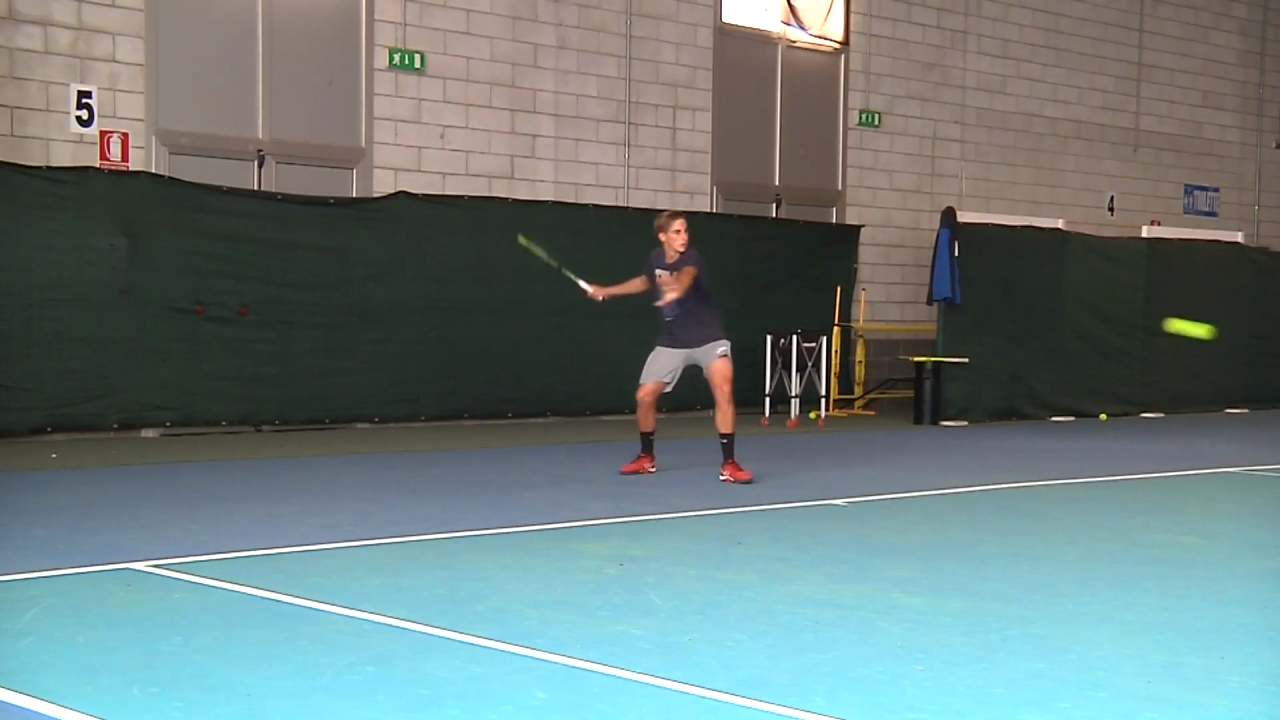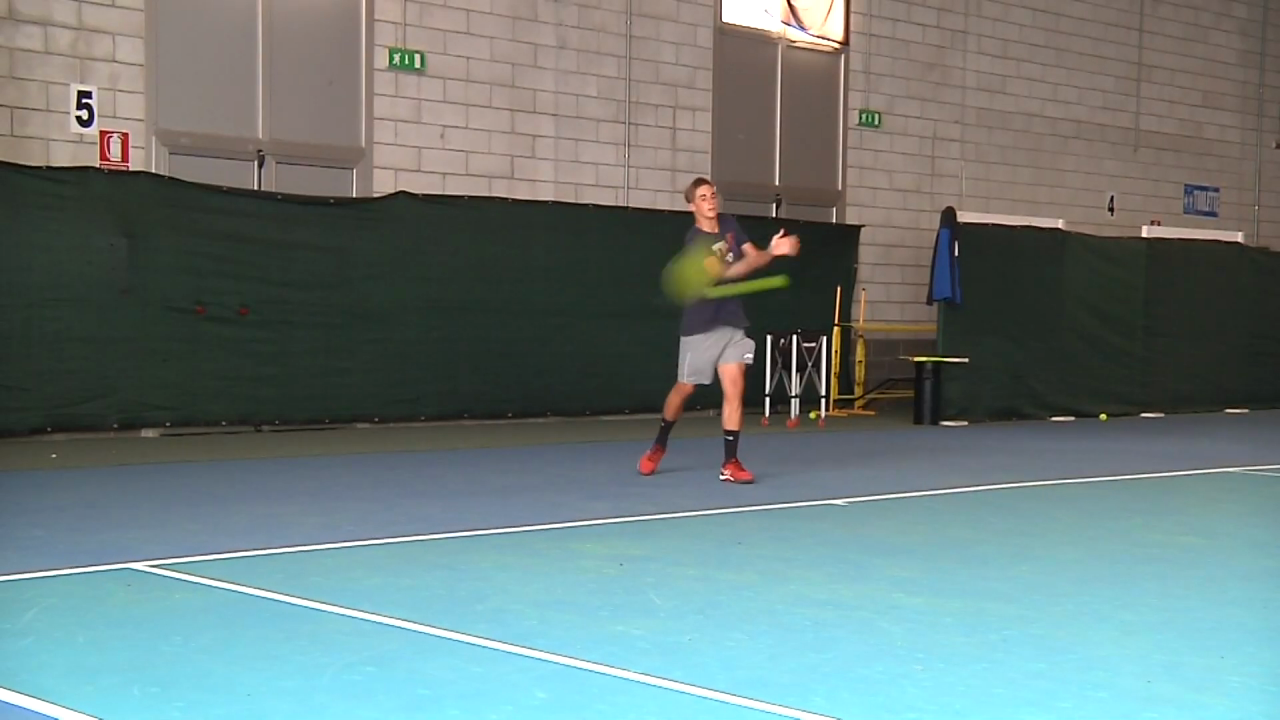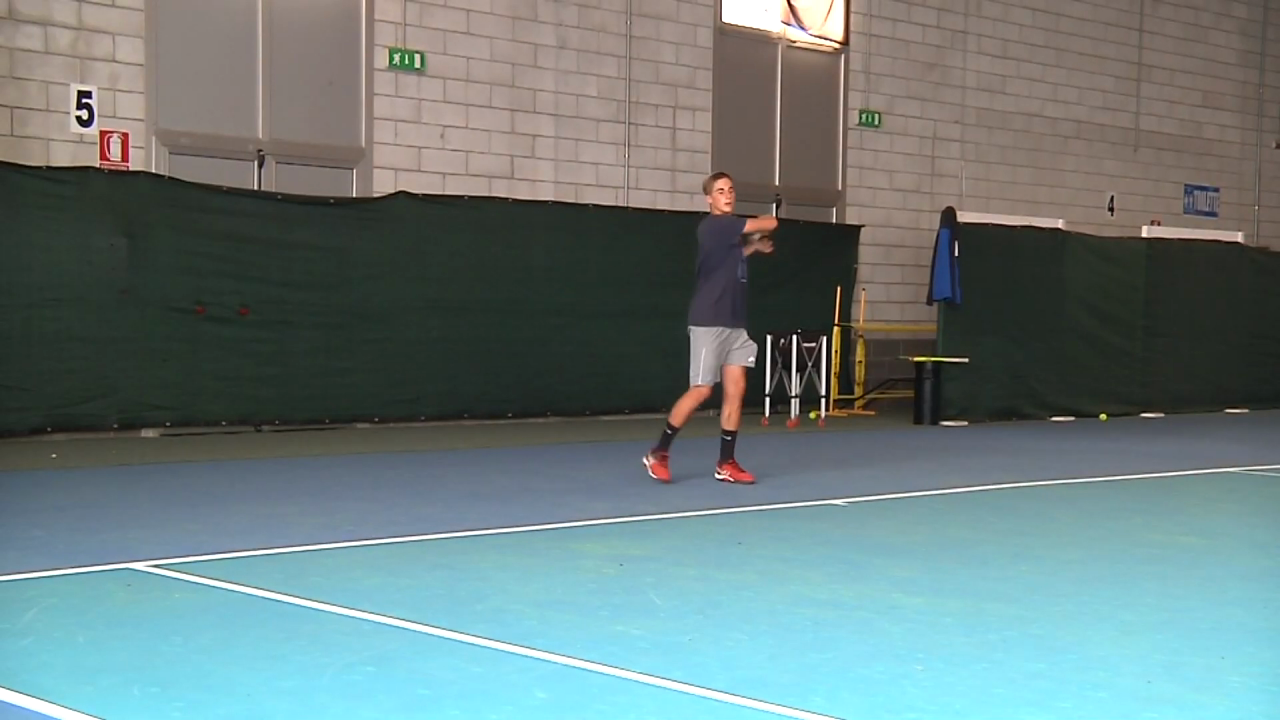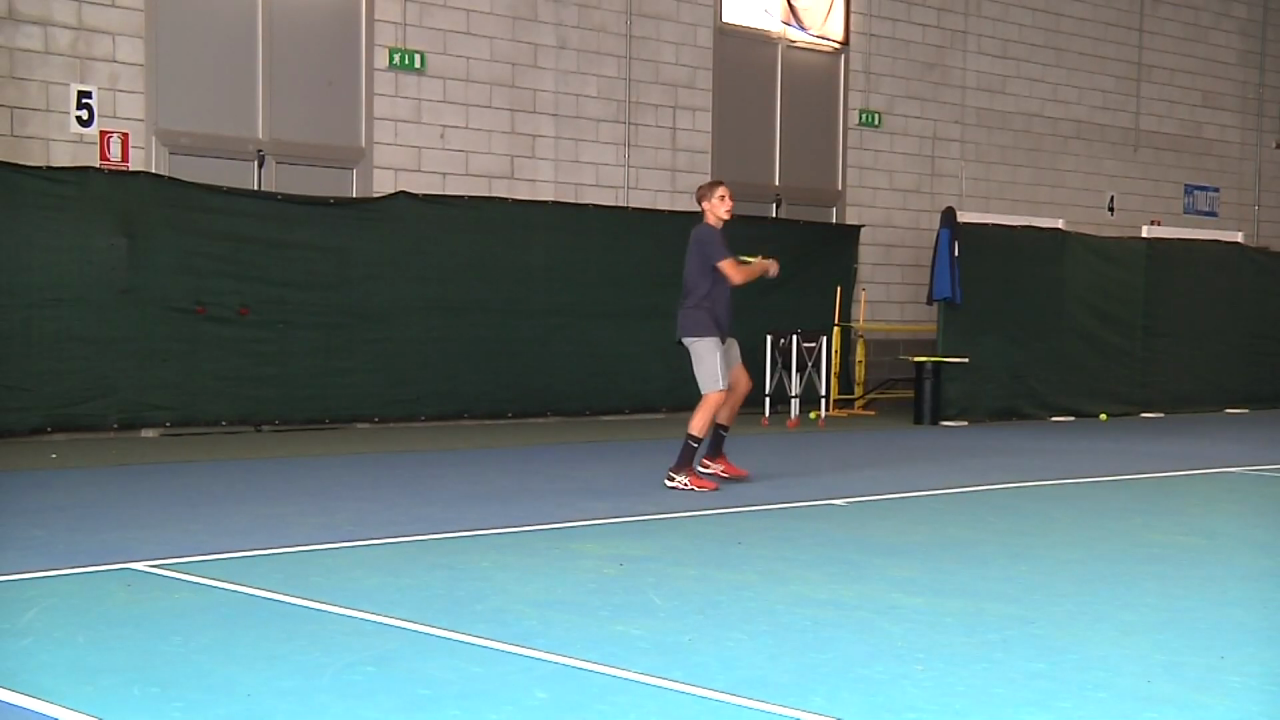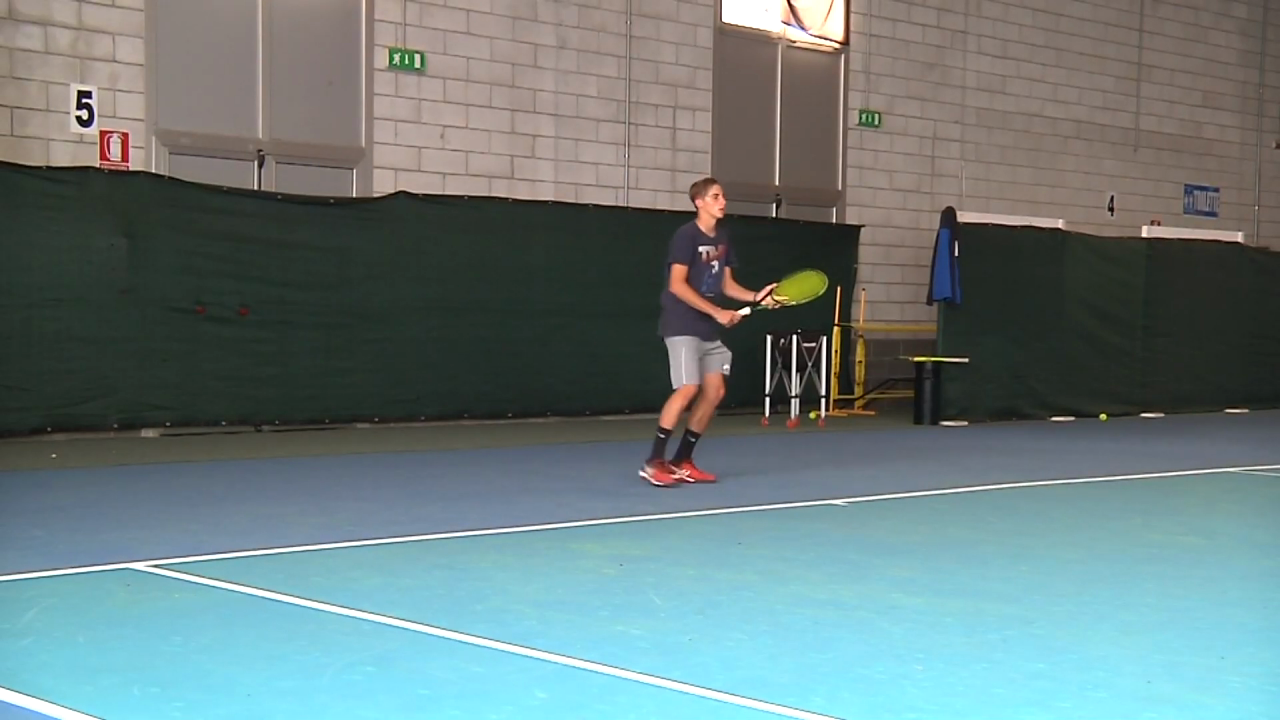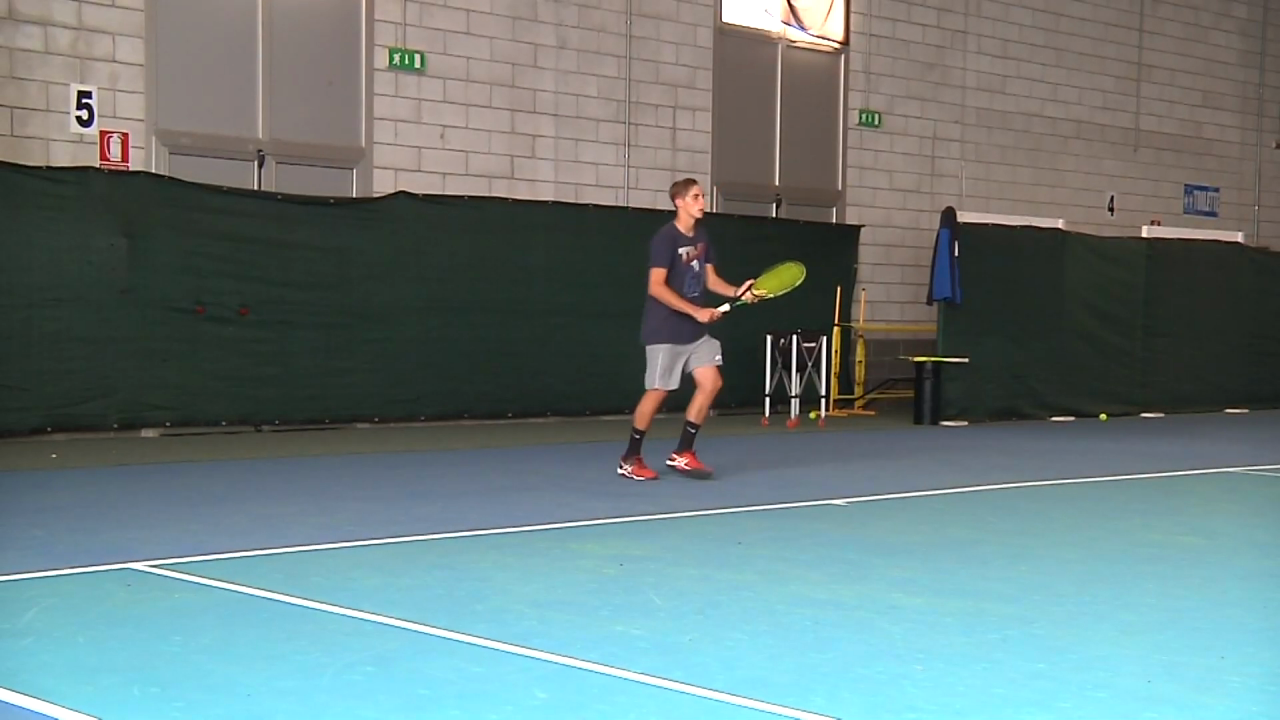
dt=0.3s
person 1, frame 1
left shoulder: (690, 257)
right shoulder: (655, 257)
left elbow: (686, 277)
right elbow: (644, 283)
left wrist: (675, 290)
right wrist: (606, 291)
left hip: (708, 338)
right hip: (671, 341)
left knee: (724, 390)
right knee: (645, 396)
left ankle: (729, 463)
right ankle: (647, 456)
person 1, frame 2
left shoulder: (730, 225)
right shoulder: (695, 239)
left elbow: (753, 258)
right elbow: (724, 273)
left wrist: (773, 251)
right wrist: (766, 254)
left hip: (732, 323)
right hip: (700, 326)
left knee: (733, 389)
right knee: (685, 388)
left ankle: (730, 463)
right ankle: (659, 446)
person 1, frame 3
left shoulder: (725, 227)
right shoulder: (718, 224)
right elbow: (769, 223)
left wrist: (753, 245)
right wrist: (757, 231)
left hip: (732, 322)
right hip: (708, 321)
left knee: (735, 389)
right knee: (701, 390)
left ankle: (725, 462)
right ankle: (658, 453)
person 1, frame 4
left shoulder: (711, 235)
right shoulder: (707, 234)
right elbow: (735, 276)
left wrist: (755, 266)
right wrist: (764, 267)
left hip: (714, 327)
right hip: (701, 327)
left knee: (742, 385)
right knee: (717, 394)
left ankle: (713, 457)
right ankle: (680, 470)
person 1, frame 5
left shoulder: (723, 238)
right shoulder: (685, 236)
left elbow: (727, 284)
right elbow: (676, 285)
left wrist: (756, 297)
right wrist: (717, 312)
left hip: (708, 328)
right hip: (681, 325)
left knee: (715, 391)
right knee: (688, 389)
left ankle: (682, 460)
right ankle: (654, 461)
person 1, frame 6
left shoulder: (702, 237)
right shoulder: (665, 238)
left elbow: (709, 279)
right elbow: (655, 287)
left wrist: (737, 292)
right wrist: (695, 311)
left hip: (693, 329)
right hip: (664, 328)
left knee: (711, 383)
right knee: (658, 392)
left ankle: (683, 452)
right ankle: (630, 459)
